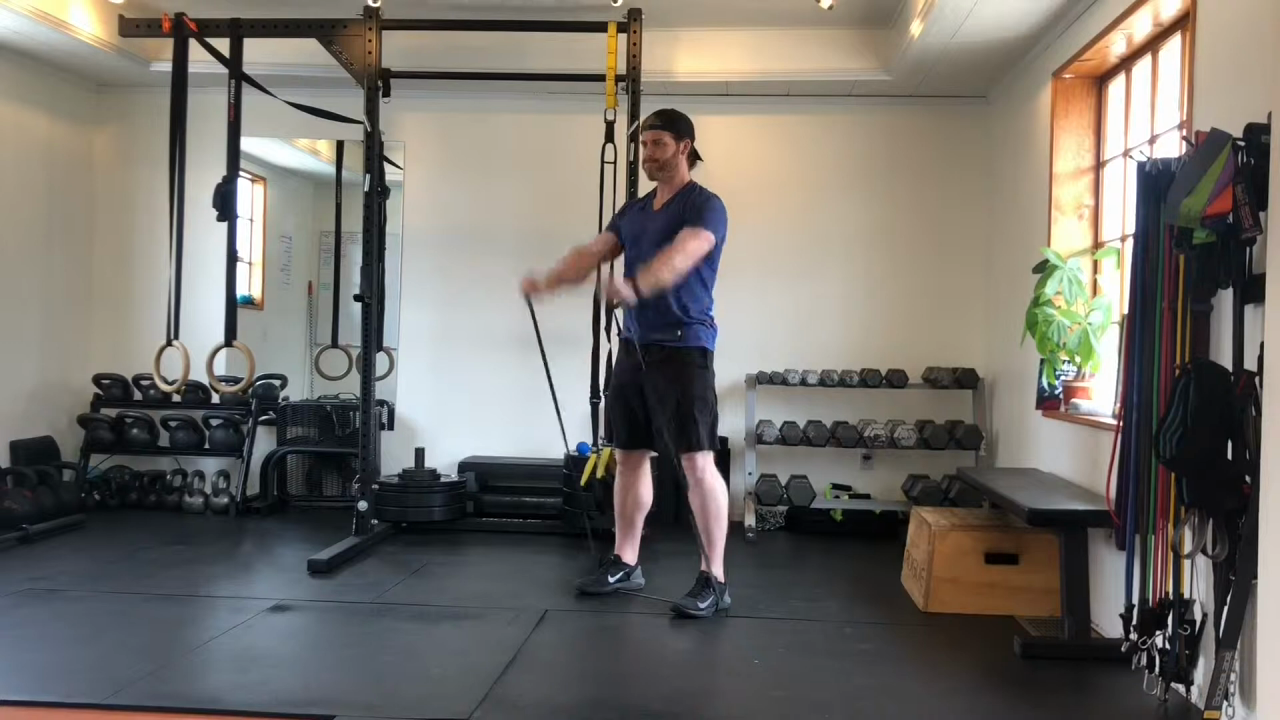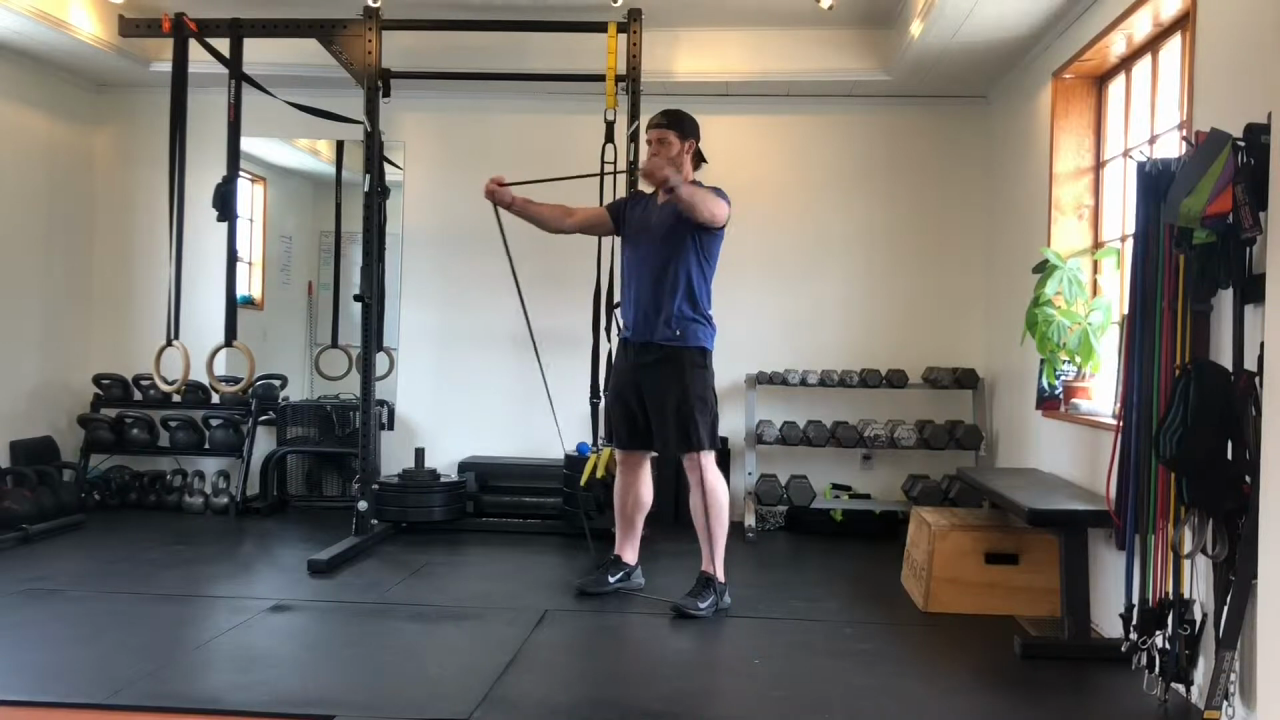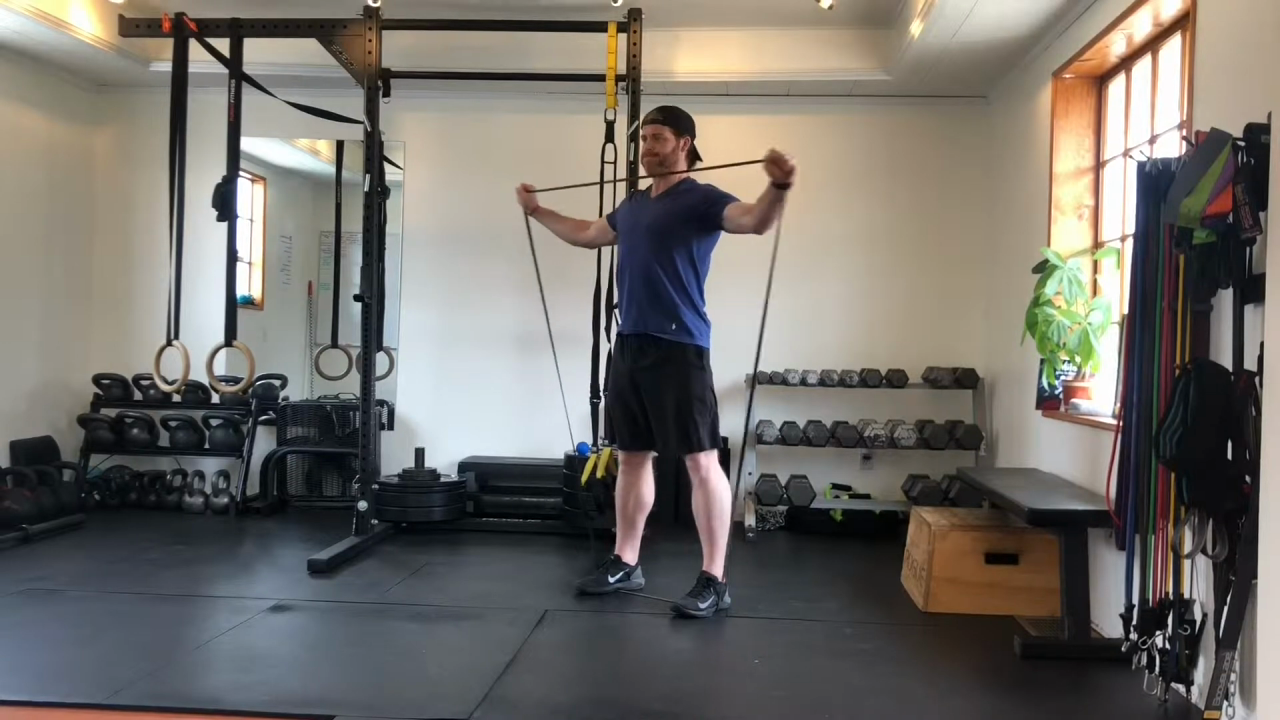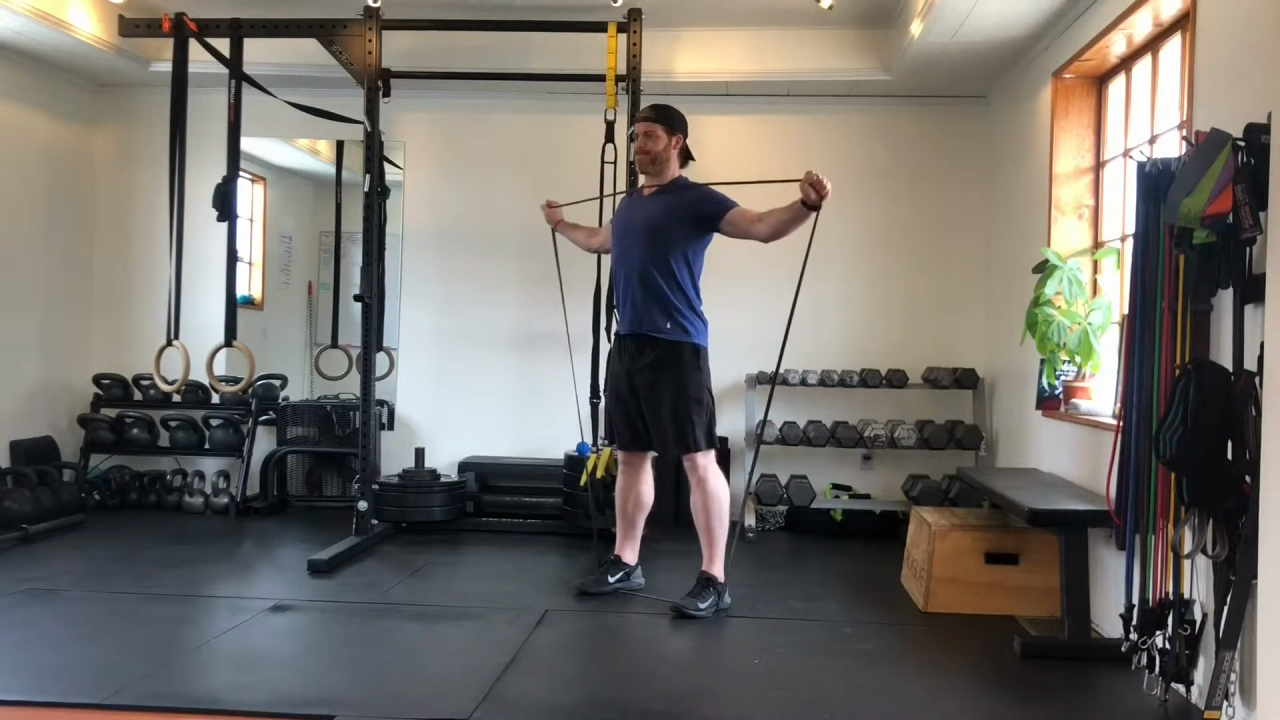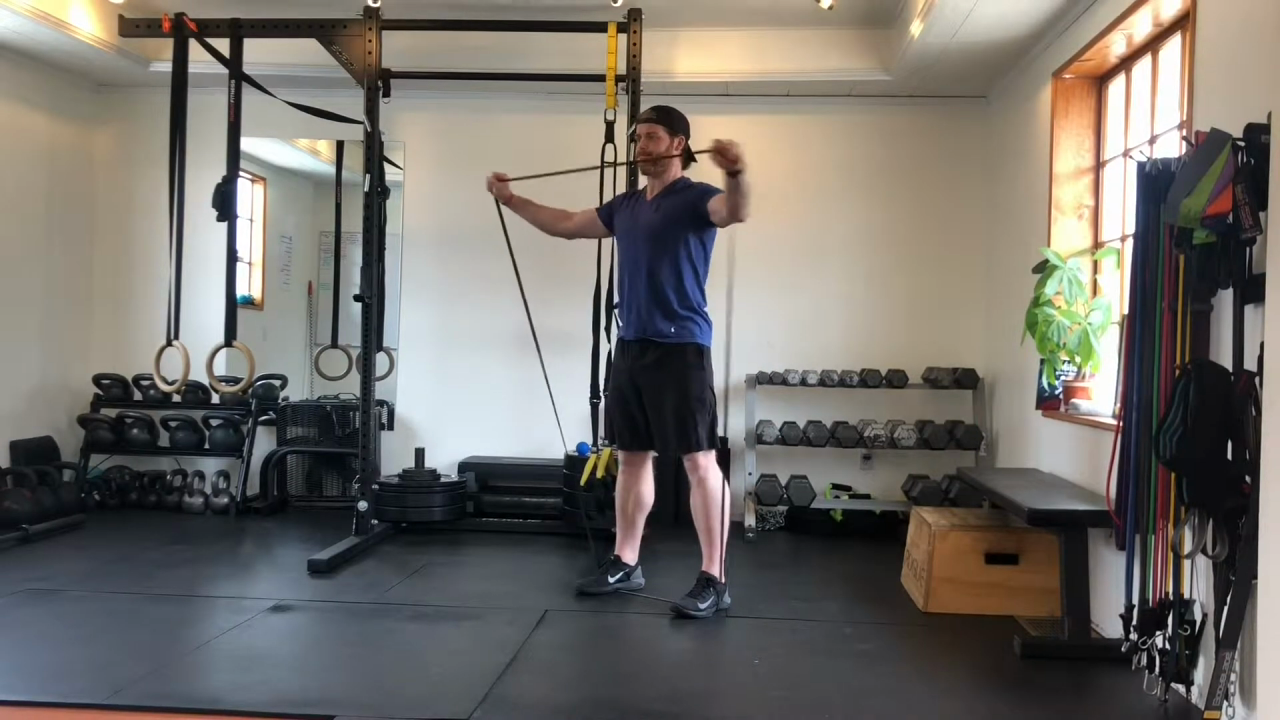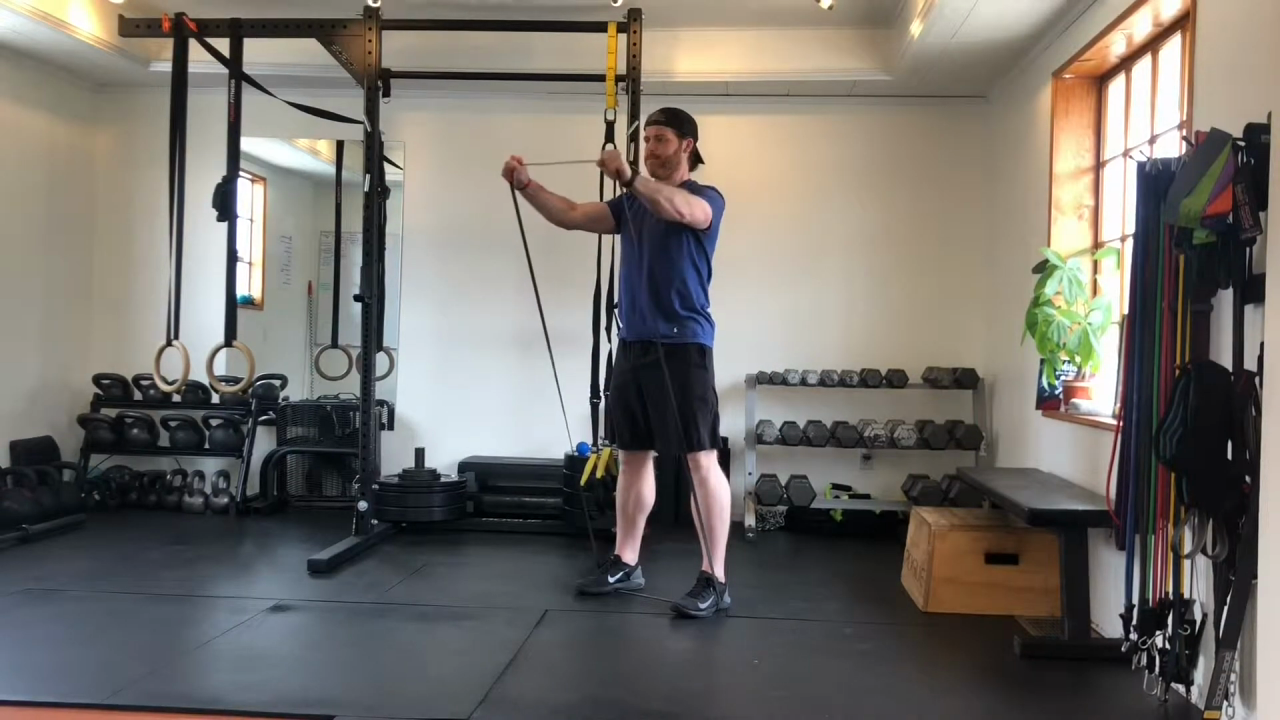
dt=0.4s
person 1, frame 1
left shoulder: (705, 205)
right shoulder: (634, 210)
left elbow: (681, 256)
right elbow: (591, 254)
left wrist: (636, 286)
right wrist: (548, 282)
left hip: (682, 349)
right hip: (633, 348)
left knee: (697, 461)
right knee: (629, 457)
left ankle: (713, 579)
right ankle: (625, 562)
person 1, frame 2
left shoulder: (700, 201)
right shoulder: (634, 207)
left elbow: (714, 210)
right elbow: (568, 219)
left wrist: (674, 182)
right wrist: (512, 202)
left hip: (683, 348)
right hip: (633, 347)
left knee: (699, 462)
right knee: (630, 457)
left ankle: (714, 579)
right ankle: (625, 562)
person 1, frame 3
left shoulder: (698, 199)
right shoulder: (634, 203)
left elbow: (753, 219)
right elbow: (587, 235)
left wrist: (777, 186)
right wrist: (537, 212)
left hip: (679, 347)
right hip: (629, 345)
left knee: (700, 460)
right knee: (632, 457)
left ankle: (714, 581)
right ankle: (624, 563)
person 1, frame 4
left shoulder: (696, 200)
right shoulder: (630, 203)
left elbow: (761, 227)
right elbow: (602, 240)
left wrist: (807, 205)
right wrist: (561, 225)
left hip: (675, 346)
right hip: (627, 345)
left knee: (698, 460)
right knee: (630, 457)
left ankle: (713, 579)
right ankle: (624, 563)
person 1, frame 5
left shoulder: (694, 197)
right shoulder: (626, 206)
left elbow: (733, 211)
right elbow: (565, 224)
left wrist: (735, 175)
right wrist: (511, 199)
left hip: (680, 346)
right hip: (631, 346)
left knee: (698, 461)
right knee: (631, 457)
left ankle: (713, 579)
right ankle: (624, 563)
person 1, frame 6
left shoulder: (704, 199)
right shoulder: (631, 205)
left elbow: (678, 208)
right elbow: (570, 215)
left wrist: (629, 177)
right wrist: (525, 185)
left hip: (682, 346)
right hip: (632, 345)
left knee: (700, 460)
right knee: (632, 457)
left ankle: (713, 580)
right ankle: (625, 563)
